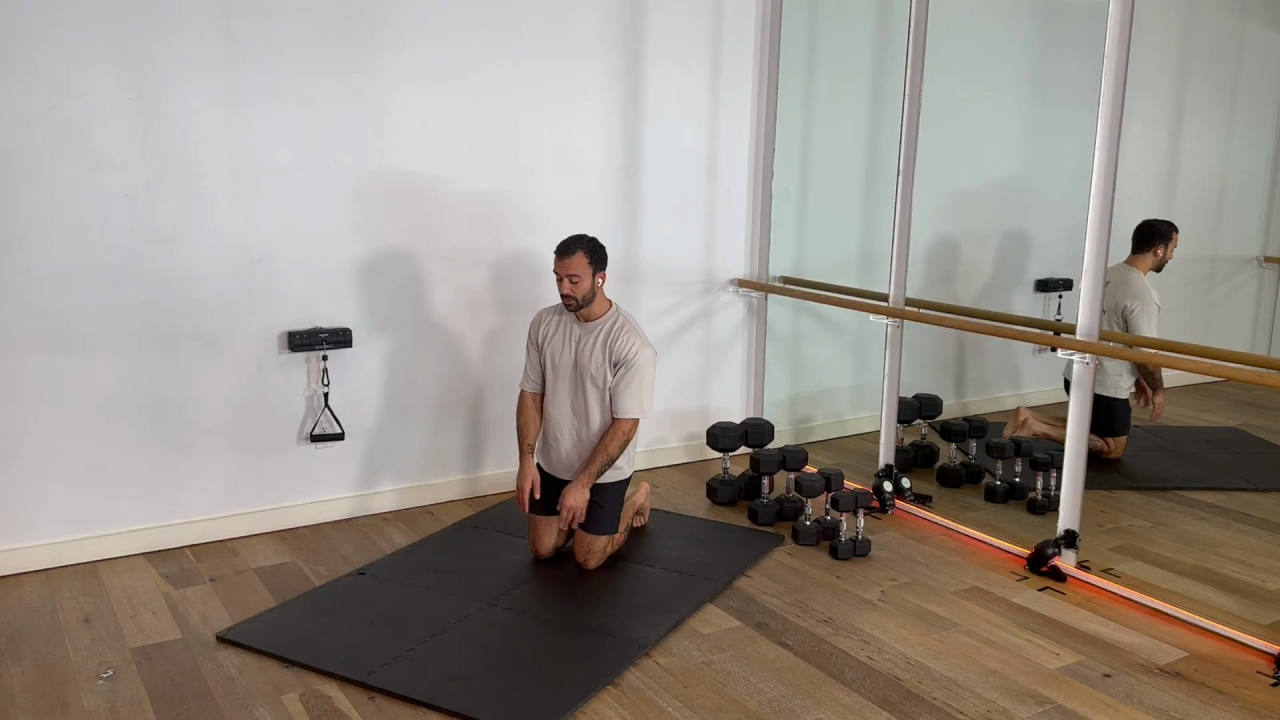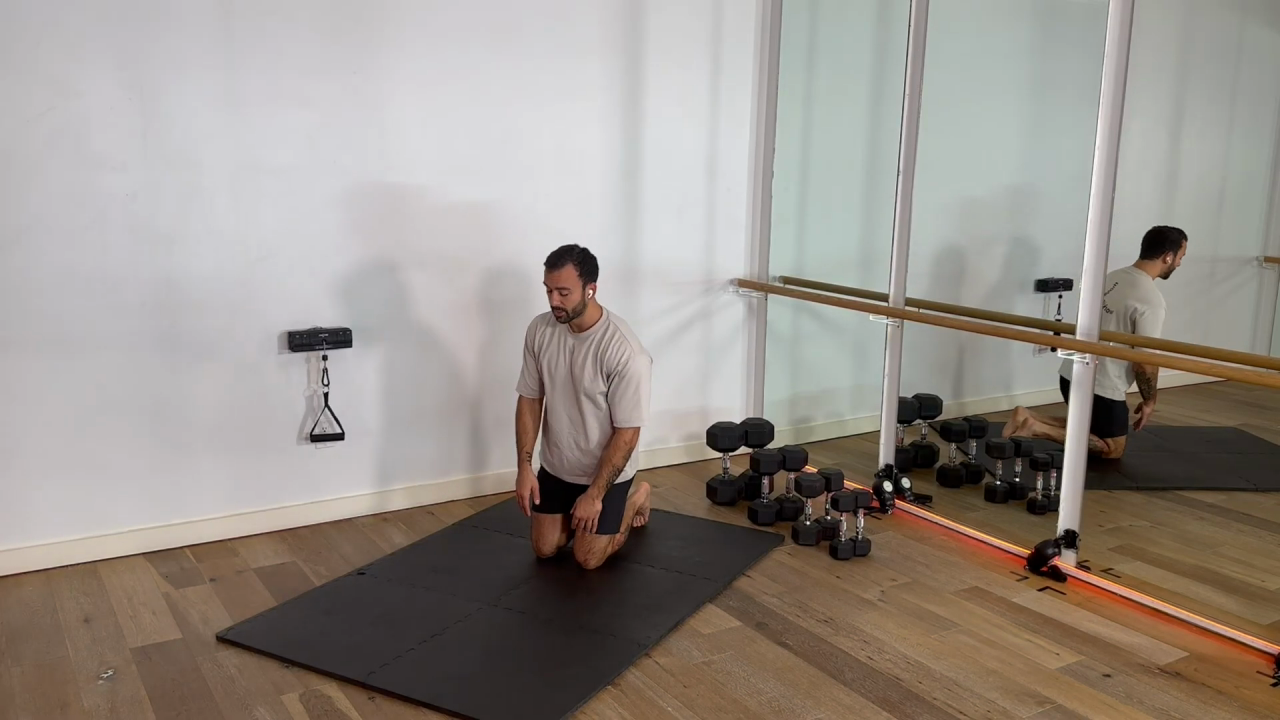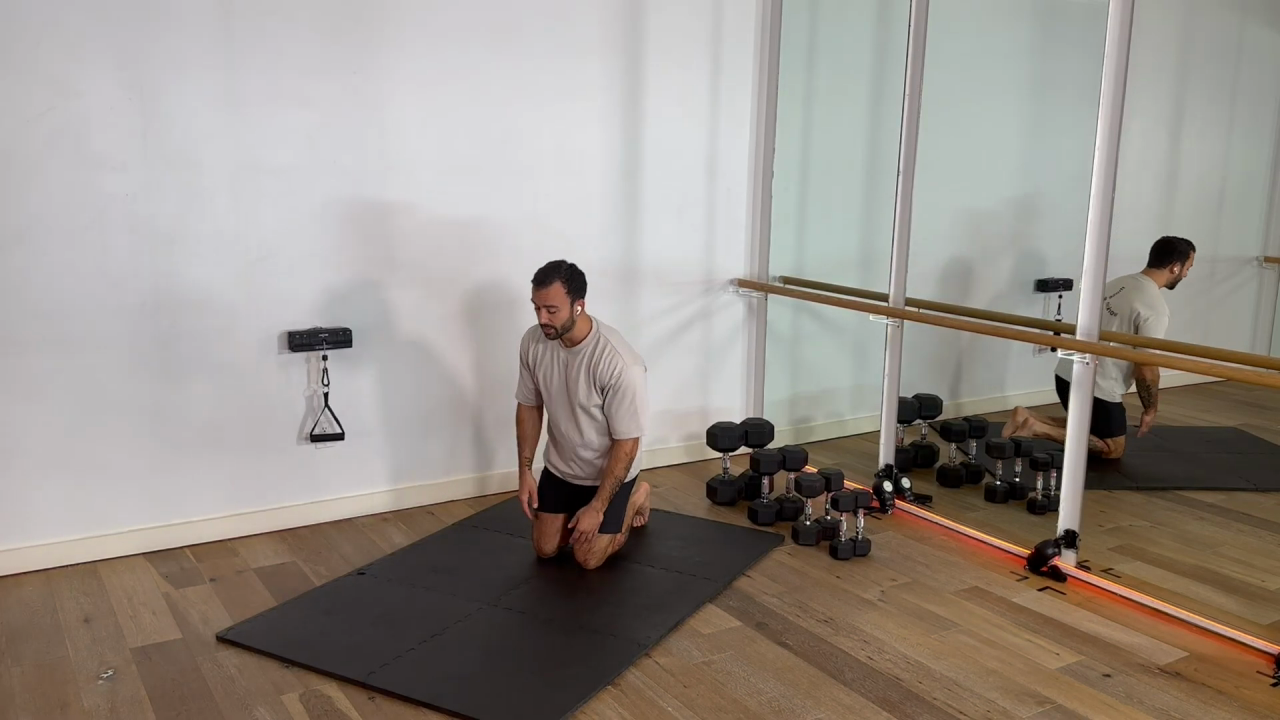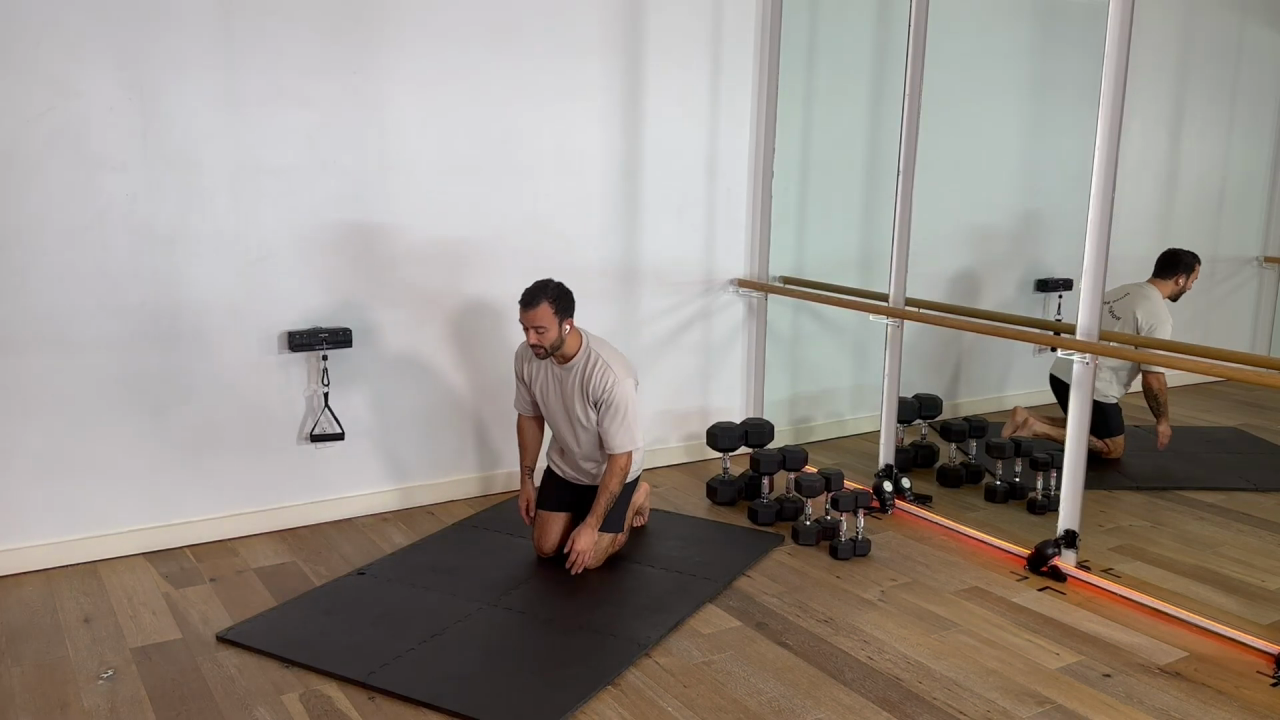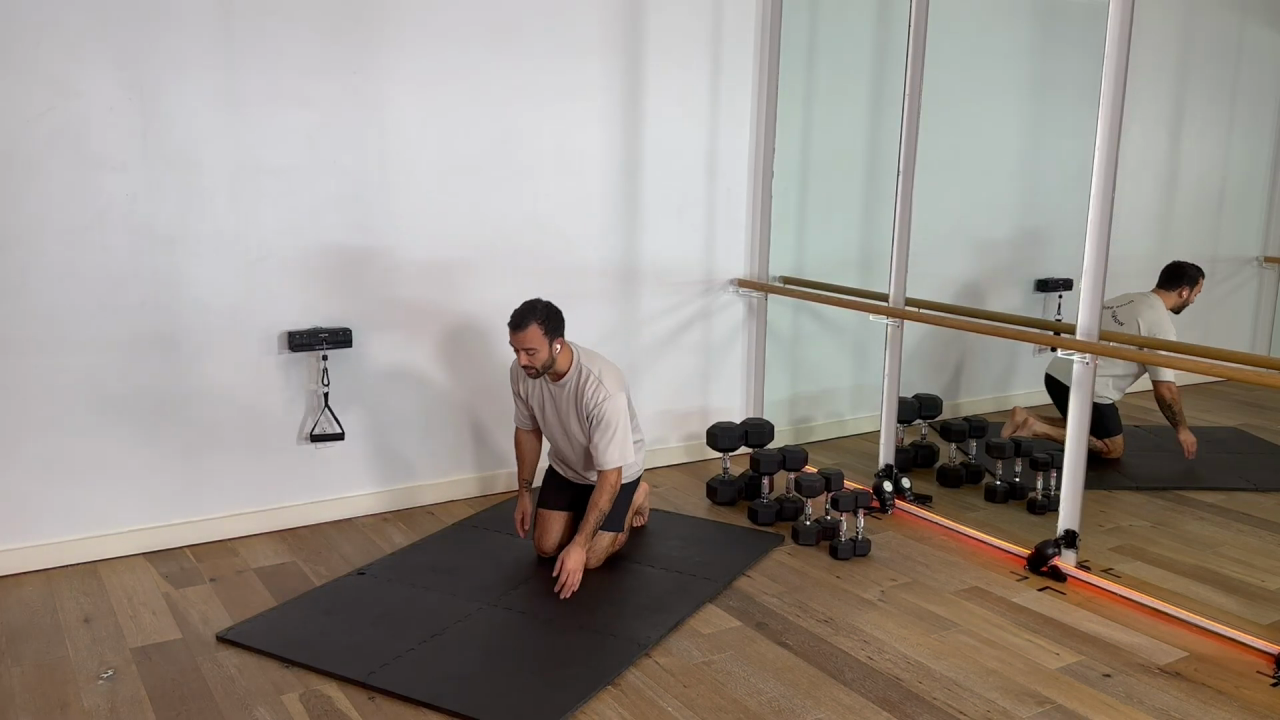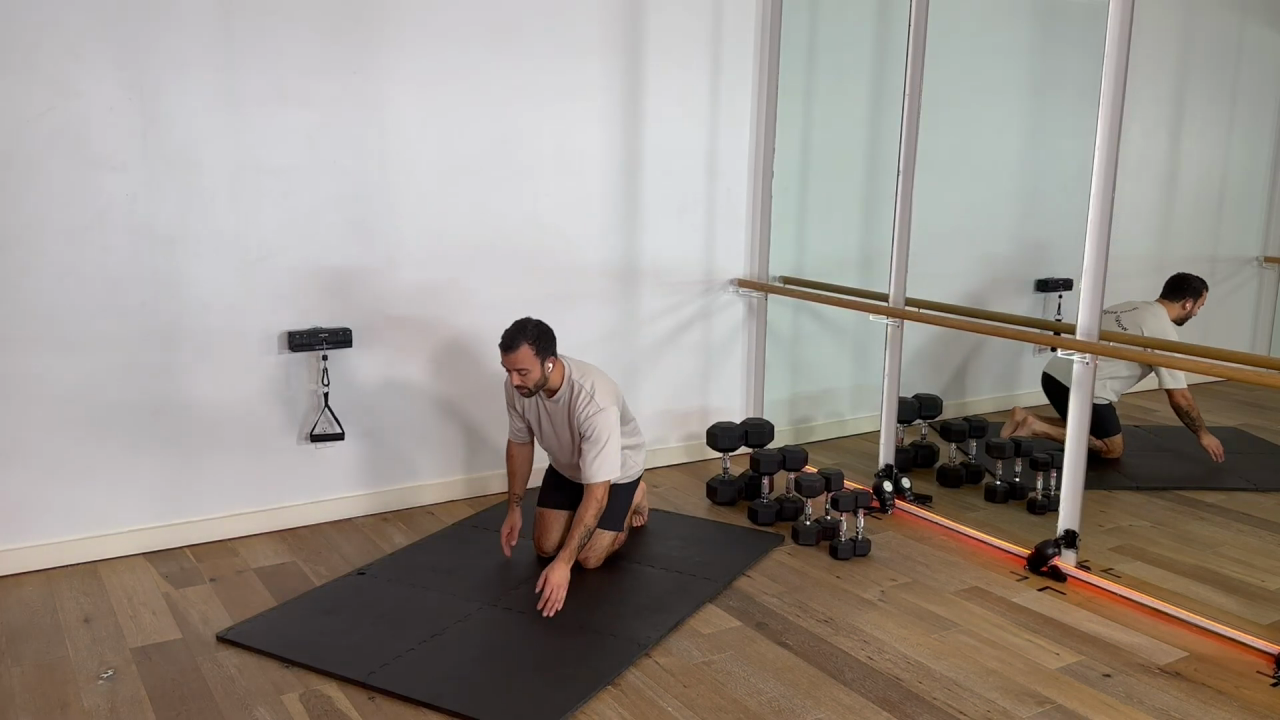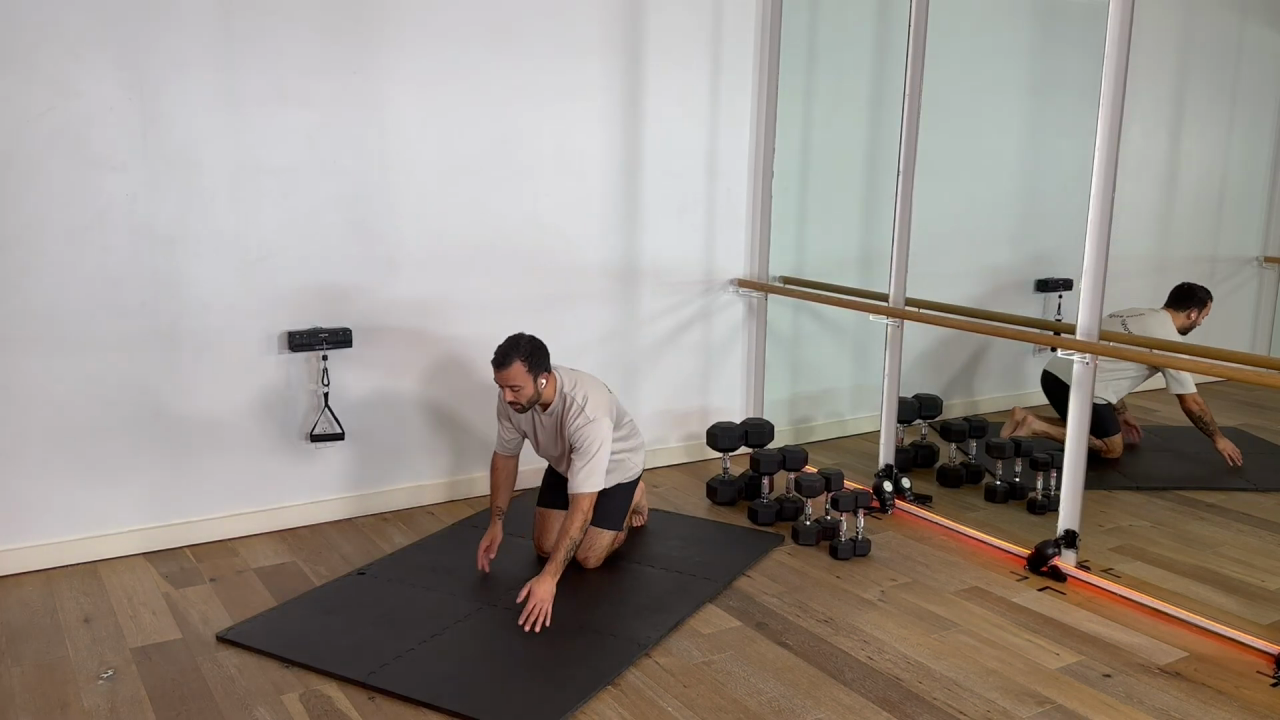
dt=0.1s
person 1, frame 1
left shoulder: (631, 343)
right shoulder: (544, 322)
left elbow: (626, 425)
right elbow: (531, 394)
left wrist: (583, 482)
right wrist: (526, 460)
left hip: (605, 470)
right hip: (552, 465)
left knee: (588, 559)
right knee: (543, 550)
left ankle: (636, 499)
right ankle: (582, 509)
person 1, frame 2
left shoulder: (625, 352)
right shoulder: (539, 330)
left elbow: (627, 433)
right elbow: (529, 400)
left wrist: (595, 495)
right wrist: (524, 467)
left hip: (604, 471)
right hip: (555, 466)
left knee: (588, 559)
right knee: (545, 550)
left ankle: (636, 499)
right ankle: (578, 513)
person 1, frame 3
left shoulder: (618, 362)
right shoulder: (533, 341)
left elbow: (627, 443)
right elbow: (529, 407)
left wrist: (597, 507)
right wrist: (525, 472)
left hip: (609, 468)
right hip: (560, 466)
left knee: (588, 558)
right knee: (546, 548)
left ankle: (636, 497)
person 1, frame 4
left shoulder: (610, 376)
right shoulder: (526, 356)
left elbow: (620, 458)
right elbow: (529, 417)
left wrist: (591, 526)
right wrist: (526, 479)
left hip: (608, 473)
right hip: (563, 467)
left knee: (588, 559)
right knee: (546, 548)
left ankle: (636, 498)
person 1, frame 5
left shoulder: (603, 389)
right shoulder: (522, 370)
left elbow: (610, 475)
right elbow: (528, 430)
left wrist: (579, 545)
right wrist: (524, 491)
left hip: (616, 468)
right hip: (566, 467)
left knee: (590, 560)
right knee: (545, 547)
left ankle: (635, 497)
person 1, frame 6
left shoulder: (595, 404)
right shoulder: (517, 386)
left elbow: (597, 491)
right elbow: (519, 443)
left wrist: (564, 563)
right wrist: (514, 508)
left hip: (616, 472)
right hip: (565, 467)
left knee: (590, 556)
right knee: (545, 545)
left ankle: (635, 497)
person 1, frame 7
left shoulder: (588, 414)
right shoulder: (513, 397)
left elbow: (582, 506)
right elbow: (505, 456)
left wrist: (549, 578)
right wrist: (496, 522)
left hip: (616, 468)
right hip: (565, 465)
left knee: (589, 556)
right knee: (545, 546)
left ankle: (634, 497)
person 2, frame 1
left shoulder: (1109, 275)
right shoulder: (1142, 295)
left wrist: (1137, 379)
right wrist: (1158, 391)
right hip: (1104, 386)
left knee: (1090, 429)
right knee: (1112, 449)
left ankle: (1031, 419)
right ankle: (1036, 429)
person 2, frame 2
left shoulder: (1113, 278)
right shoulder: (1150, 299)
right elbow: (1145, 361)
right wrist: (1148, 401)
left hip: (1073, 373)
right hip: (1101, 386)
left knee: (1094, 432)
right knee: (1112, 449)
left ankle: (1031, 419)
right ankle: (1036, 428)
person 2, frame 3
left shoulder: (1120, 284)
right shoulder: (1154, 307)
right elbow: (1147, 370)
right wrist: (1150, 410)
left hip: (1067, 372)
right hip: (1094, 386)
left knee: (1090, 429)
right knee: (1112, 449)
left ankle: (1031, 419)
right ankle: (1037, 428)
person 2, frame 4
left shoulder: (1123, 291)
right shoulder: (1157, 315)
right elbow: (1153, 378)
right wrist: (1163, 420)
left hip: (1062, 373)
right hip: (1091, 387)
left knee: (1093, 432)
right knee: (1112, 449)
left ankle: (1030, 419)
right ankle: (1037, 429)
person 2, frame 5
left shoulder: (1127, 300)
right shoulder: (1161, 325)
right elbow: (1164, 389)
right wrist: (1182, 429)
left knee: (1087, 431)
right knee: (1112, 449)
left ankle: (1032, 421)
right ankle: (1036, 426)
person 2, frame 6
left shoulder: (1131, 308)
right shoulder: (1163, 333)
right elbow: (1179, 397)
right wrist: (1203, 434)
left hip: (1055, 374)
left knee: (1093, 433)
right knee: (1111, 449)
left ankle: (1028, 419)
right ankle: (1036, 427)
person 2, frame 7
left shoulder: (1136, 315)
right shoulder: (1168, 340)
right elbow: (1191, 402)
left wrist: (1121, 410)
right wrist: (1219, 439)
left hip: (1053, 373)
left knee: (1086, 430)
right knee: (1111, 448)
left ankle: (1031, 423)
right ankle: (1036, 426)
